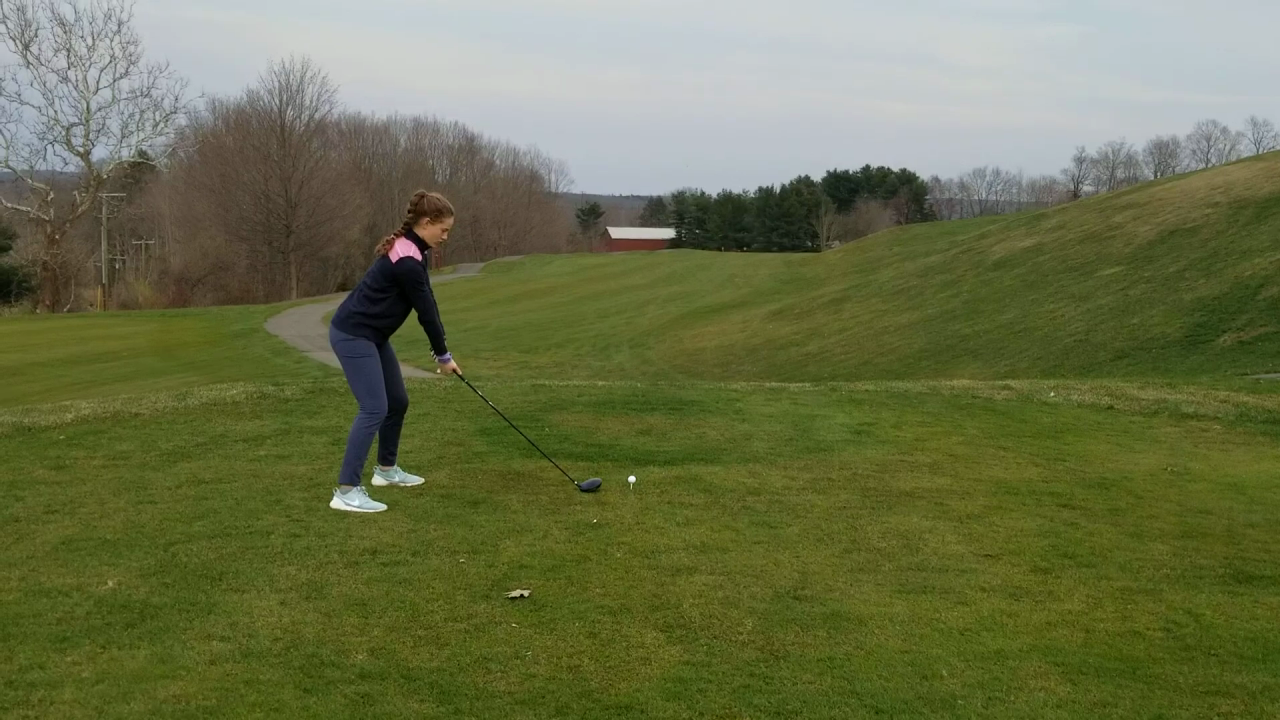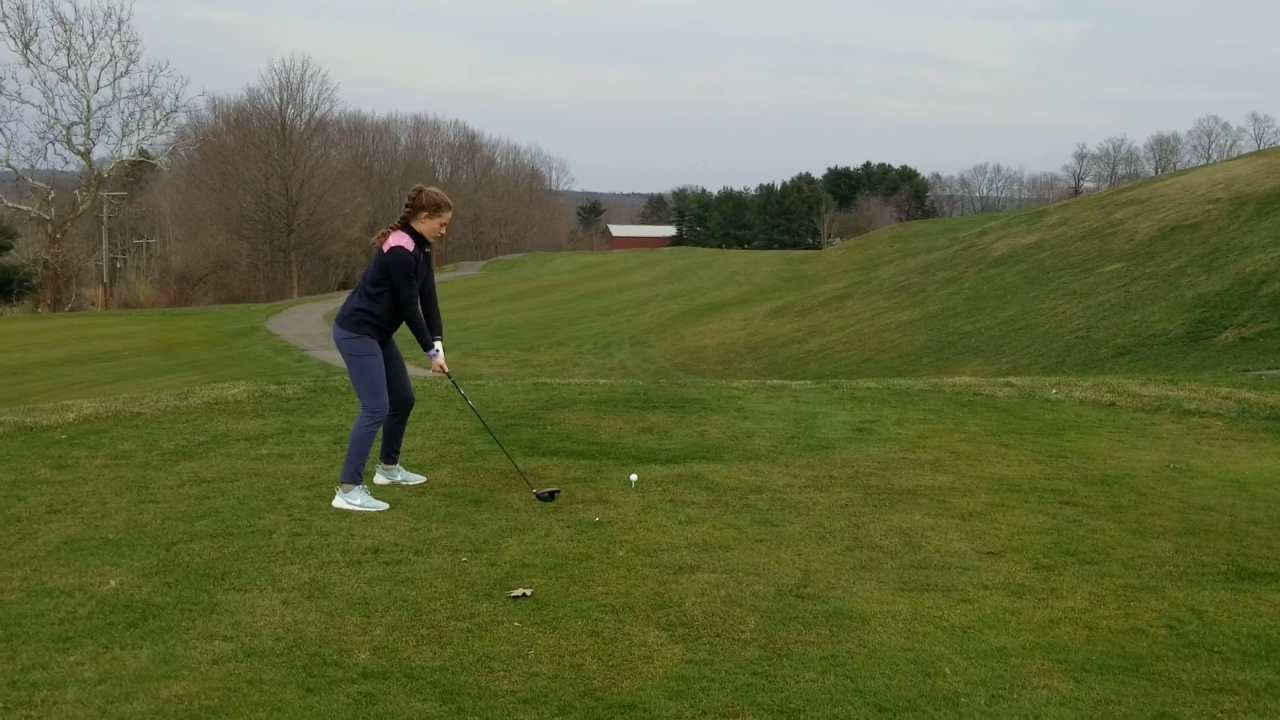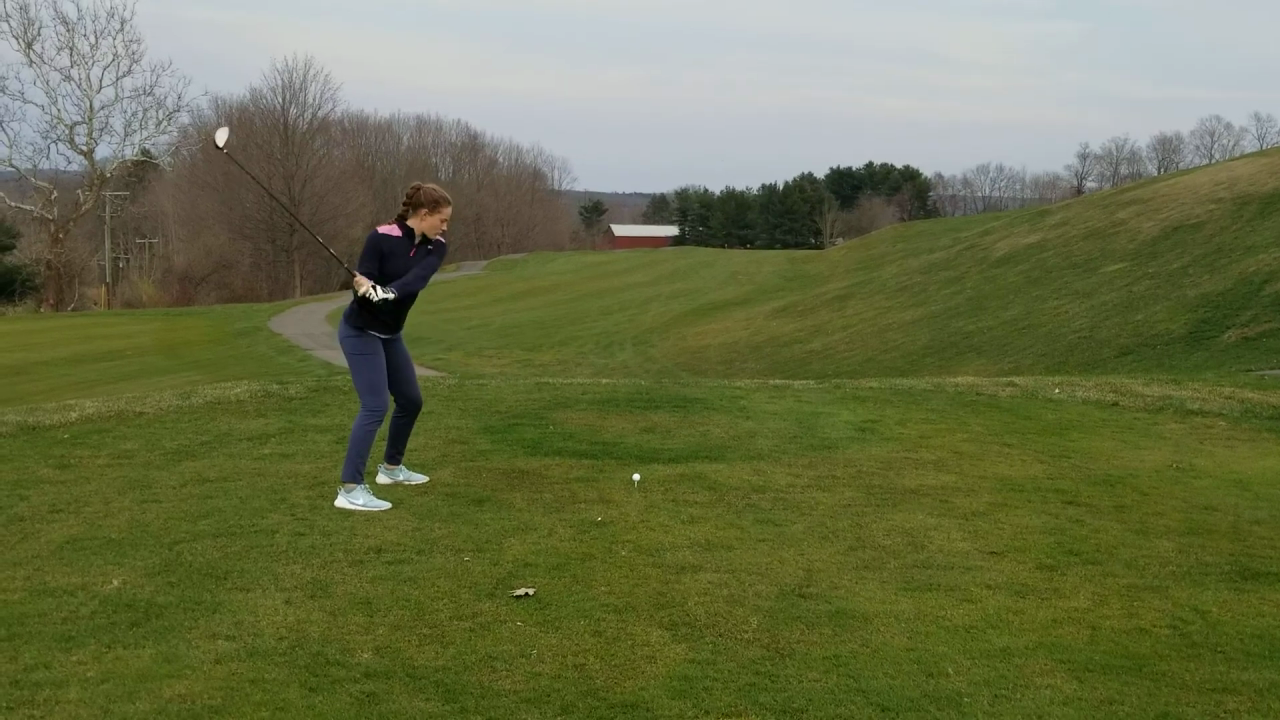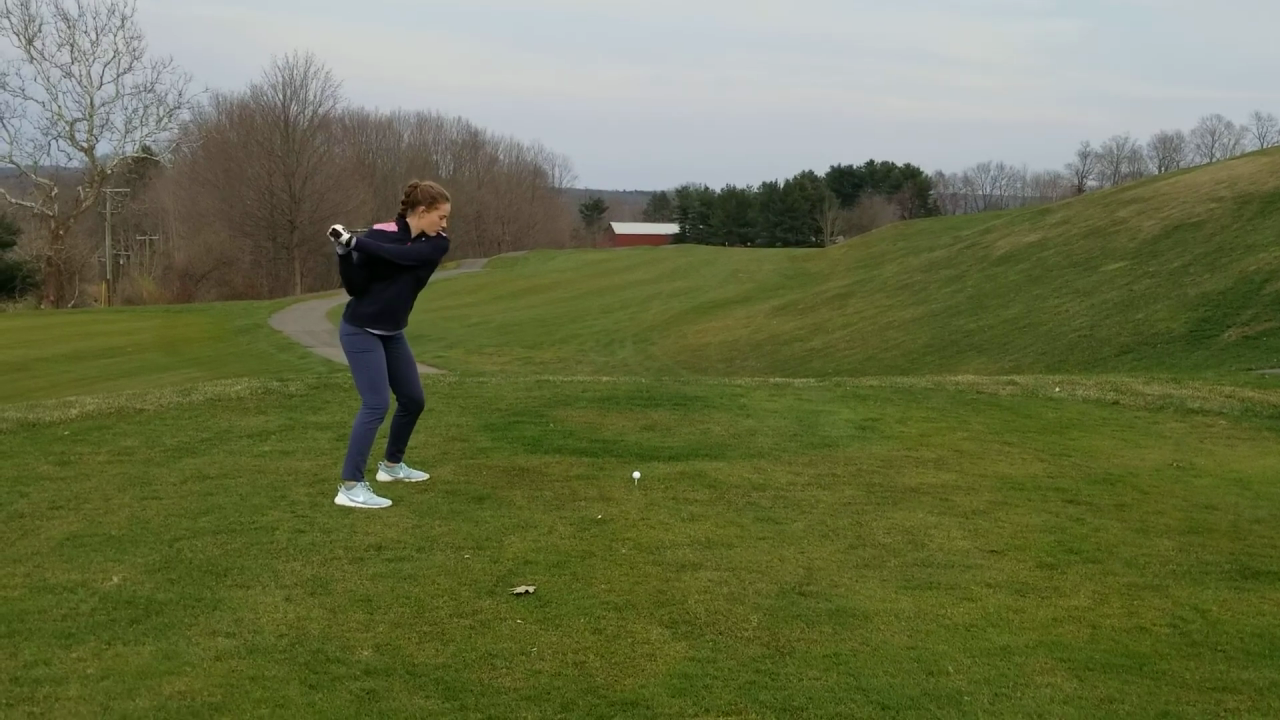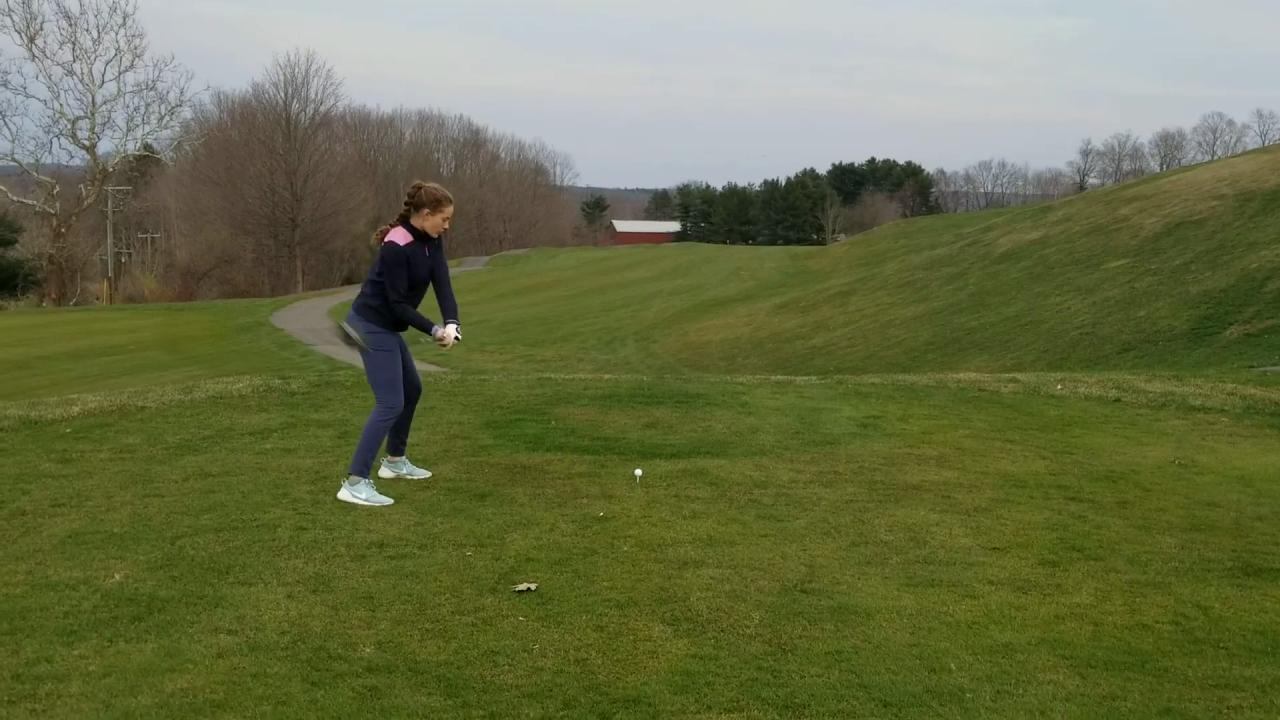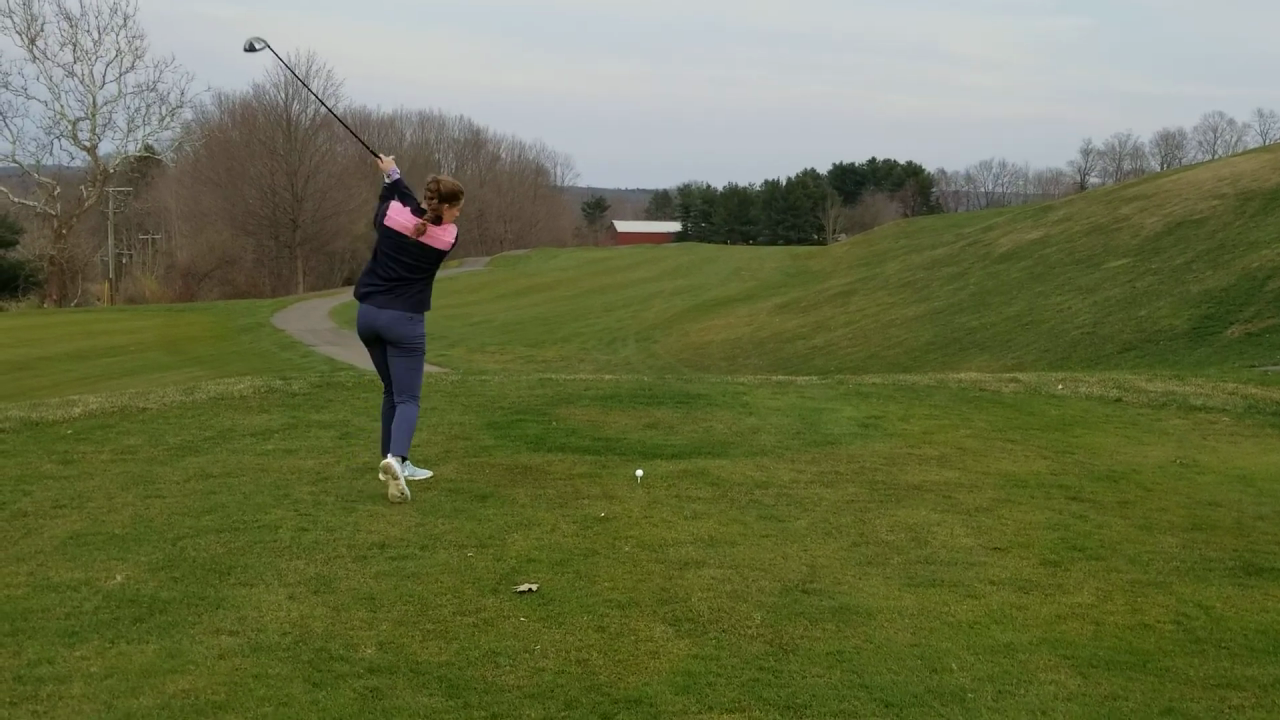
dt=0.3s
person 1, frame 1
left shoulder: (415, 249)
right shoulder: (406, 261)
left elbow: (428, 302)
right elbow: (425, 311)
left wrist: (441, 347)
right wrist: (443, 355)
left hip: (372, 334)
right hip: (353, 335)
left knee: (397, 402)
right knee: (373, 409)
left ankle: (386, 469)
right ankle: (346, 491)
person 1, frame 2
left shoulder: (421, 247)
right shoulder: (400, 252)
left elbow: (428, 297)
right elbow: (409, 307)
left wrist: (436, 341)
right wrist: (431, 352)
left hip: (379, 333)
right hip: (356, 332)
left knee: (402, 399)
right knee: (374, 407)
left ankle: (388, 467)
right ankle: (348, 490)
person 1, frame 3
left shoulder: (436, 248)
right shoulder: (382, 238)
left elbow: (416, 281)
right elbow: (361, 292)
left wrist: (384, 292)
right wrist: (364, 287)
left hip: (388, 333)
right hip: (360, 331)
left knee: (411, 400)
right knee: (375, 407)
left ankle: (391, 467)
right ankle: (350, 490)
person 1, frame 4
left shoulder: (438, 244)
right shoulder: (377, 235)
left elbow: (401, 255)
right elbow: (355, 287)
left wrist: (351, 241)
right wrist: (343, 251)
left hip: (392, 333)
right hip: (361, 330)
left knee: (413, 400)
right knee: (376, 405)
left ankle: (392, 465)
right ankle: (350, 487)
person 1, frame 5
left shoulder: (432, 240)
right shoulder: (396, 247)
left elbow: (441, 282)
right elbow: (399, 305)
left wrist: (450, 322)
right wrist: (433, 330)
left hip: (387, 328)
right hip: (373, 327)
left knee: (411, 390)
right knee: (390, 403)
left ankle: (394, 460)
right ankle: (355, 482)
person 1, frame 6
left shoulder: (393, 213)
right shoulder: (448, 236)
left wrist: (390, 176)
right wrist: (394, 176)
left hip: (368, 313)
right hip: (404, 320)
left knee: (393, 390)
right knee: (408, 398)
left ankle: (395, 460)
right ankle: (395, 458)
